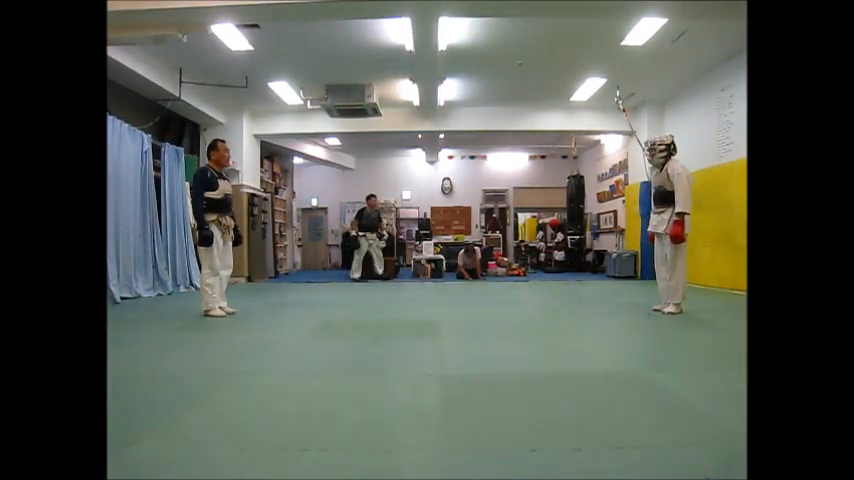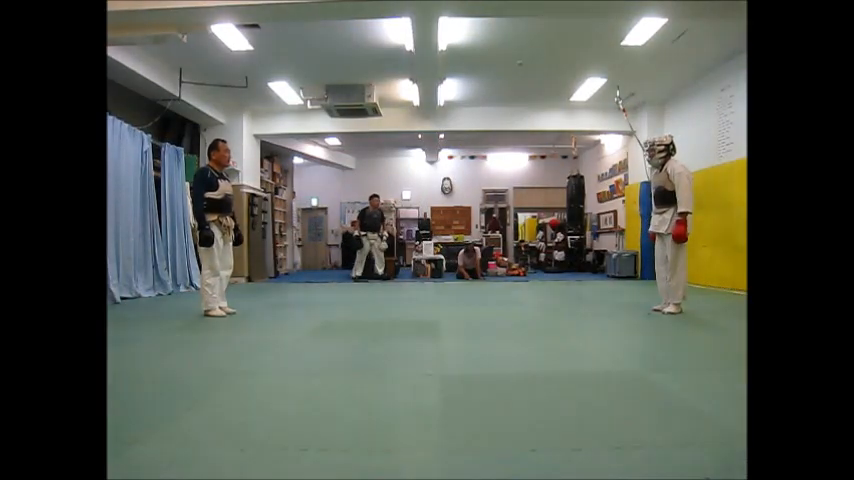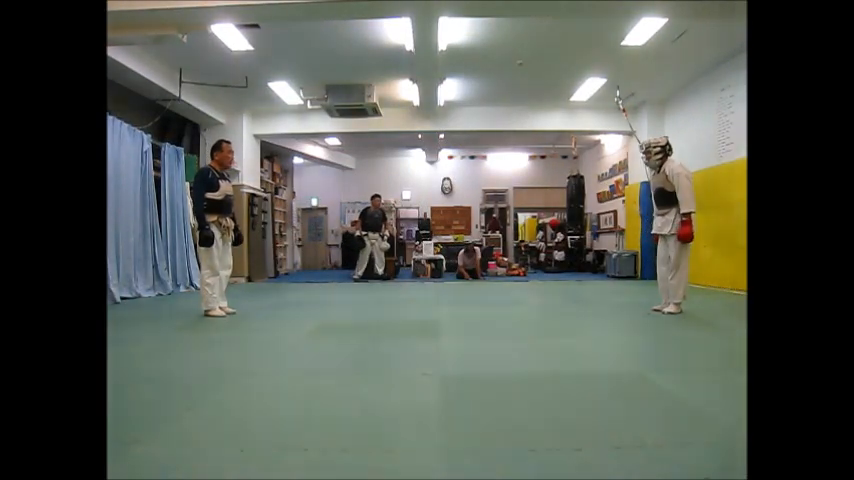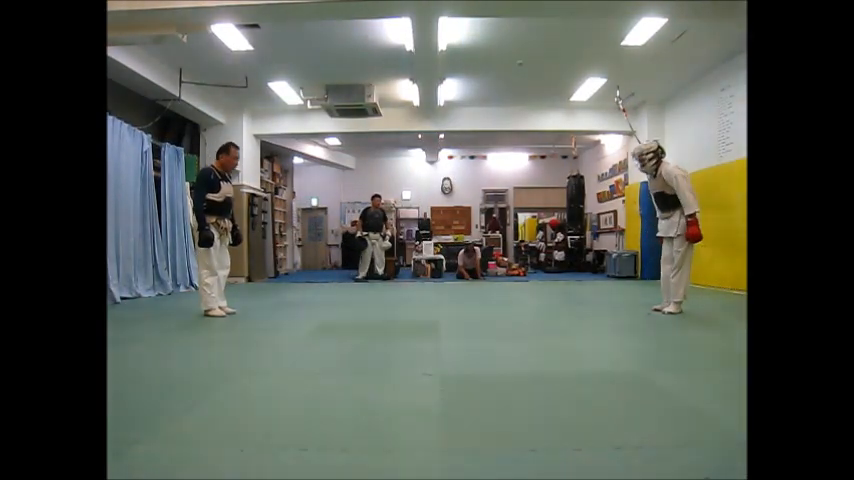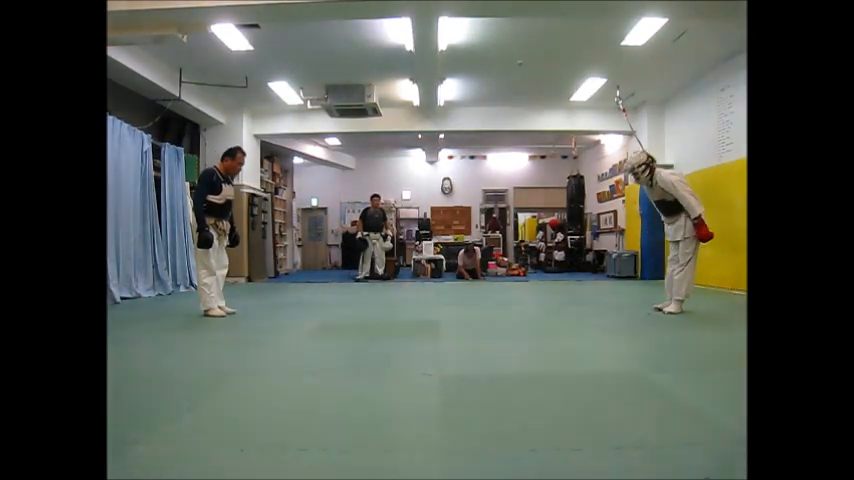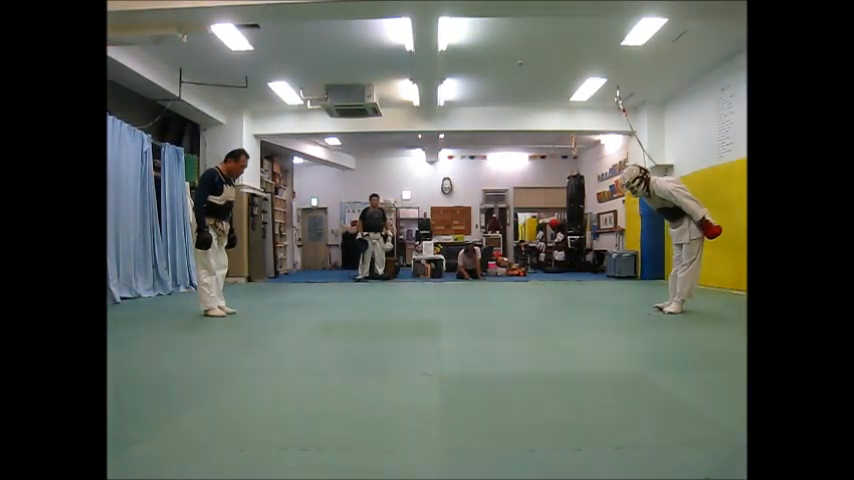
dt=0.1s
person 1, frame 1
left shoulder: (224, 176)
right shoulder: (203, 174)
right elbow: (197, 203)
left wrist: (235, 227)
right wrist: (202, 227)
left hip: (224, 226)
right hip: (210, 225)
left knee: (225, 267)
right knee: (211, 267)
left ankle: (220, 303)
right ankle: (210, 306)
person 1, frame 2
left shoulder: (223, 176)
right shoulder: (203, 174)
right elbow: (197, 203)
left wrist: (235, 227)
right wrist: (203, 227)
left hip: (225, 226)
right hip: (210, 225)
left knee: (225, 267)
right knee: (211, 268)
left ankle: (220, 303)
right ankle: (210, 306)
person 1, frame 3
left shoulder: (225, 177)
right shoulder: (204, 174)
right elbow: (198, 203)
left wrist: (235, 227)
right wrist: (203, 228)
left hip: (225, 227)
right hip: (211, 225)
left knee: (224, 267)
right knee: (210, 268)
left ankle: (220, 303)
right ankle: (210, 306)
person 1, frame 4
left shoulder: (226, 177)
right shoulder: (206, 174)
right elbow: (198, 203)
left wrist: (234, 227)
right wrist: (203, 228)
left hip: (222, 227)
right hip: (208, 226)
left knee: (223, 266)
right knee: (209, 267)
left ankle: (219, 303)
right ankle: (210, 306)
person 1, frame 5
left shoulder: (229, 179)
right shoulder: (208, 175)
right elbow: (198, 204)
left wrist: (232, 229)
right wrist: (202, 229)
left hip: (221, 227)
right hip: (208, 226)
left knee: (221, 266)
right knee: (207, 267)
left ankle: (219, 303)
right ankle: (209, 306)
person 1, frame 6
left shoulder: (230, 180)
right shoulder: (210, 176)
right elbow: (198, 204)
left wrist: (231, 230)
right wrist: (202, 229)
left hip: (220, 227)
right hip: (206, 226)
left knee: (220, 266)
right knee: (207, 267)
left ankle: (219, 303)
right ankle: (209, 306)
person 2, frame 1
left shoulder: (677, 169)
right shoulder: (656, 171)
left elbow: (682, 199)
left wrist: (678, 223)
right wrist: (653, 227)
left hip: (672, 222)
right hip: (660, 223)
left knee: (674, 264)
right knee: (661, 264)
left ankle: (675, 303)
right ankle: (666, 301)
person 2, frame 2
left shoulder: (677, 169)
right shoulder: (656, 172)
left elbow: (684, 197)
left wrist: (681, 223)
right wrist: (654, 225)
left hip: (674, 222)
right hip: (661, 223)
left knee: (674, 264)
right knee: (661, 264)
left ankle: (675, 303)
right ankle: (666, 301)
person 2, frame 3
left shoulder: (675, 169)
right shoulder: (655, 173)
left elbow: (686, 198)
left wrist: (686, 223)
right wrist: (657, 226)
left hip: (677, 222)
right hip: (663, 224)
left knee: (676, 264)
right knee: (663, 264)
left ankle: (675, 303)
right ankle: (666, 301)
person 2, frame 4
left shoulder: (671, 171)
right shoulder: (651, 176)
left elbow: (687, 198)
left wrist: (692, 224)
right wrist: (661, 227)
left hip: (682, 223)
right hip: (667, 224)
left knee: (679, 263)
right knee: (667, 263)
left ankle: (676, 303)
right ankle: (668, 300)
person 2, frame 5
left shoulder: (667, 178)
right shoulder: (648, 184)
left elbow: (690, 201)
left wrist: (700, 225)
right wrist: (668, 227)
left hip: (687, 224)
right hip: (673, 226)
left knee: (684, 263)
right knee: (673, 263)
left ankle: (677, 302)
right ankle: (671, 300)
person 2, frame 6
left shoulder: (663, 186)
right shoulder: (647, 192)
left elbow: (690, 203)
left wrist: (707, 225)
left hip: (692, 226)
right hip: (678, 228)
left knee: (687, 264)
right knee: (678, 265)
left ankle: (677, 302)
right ankle: (673, 300)
